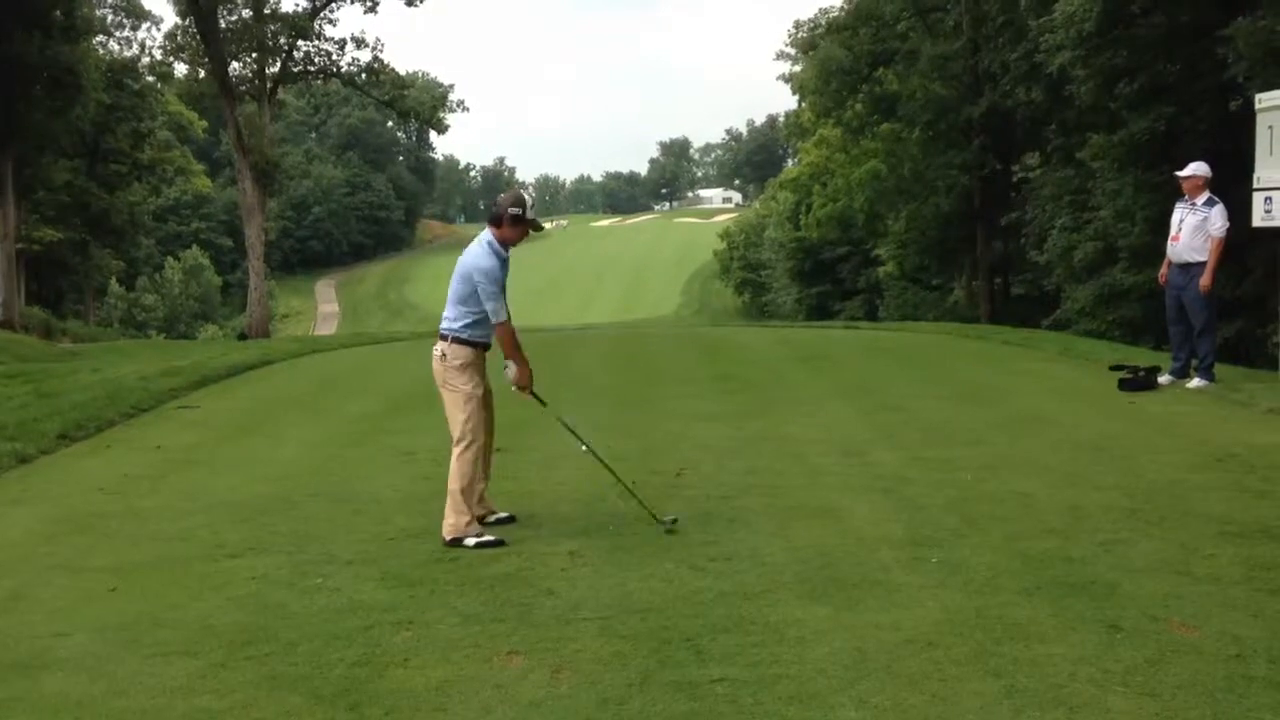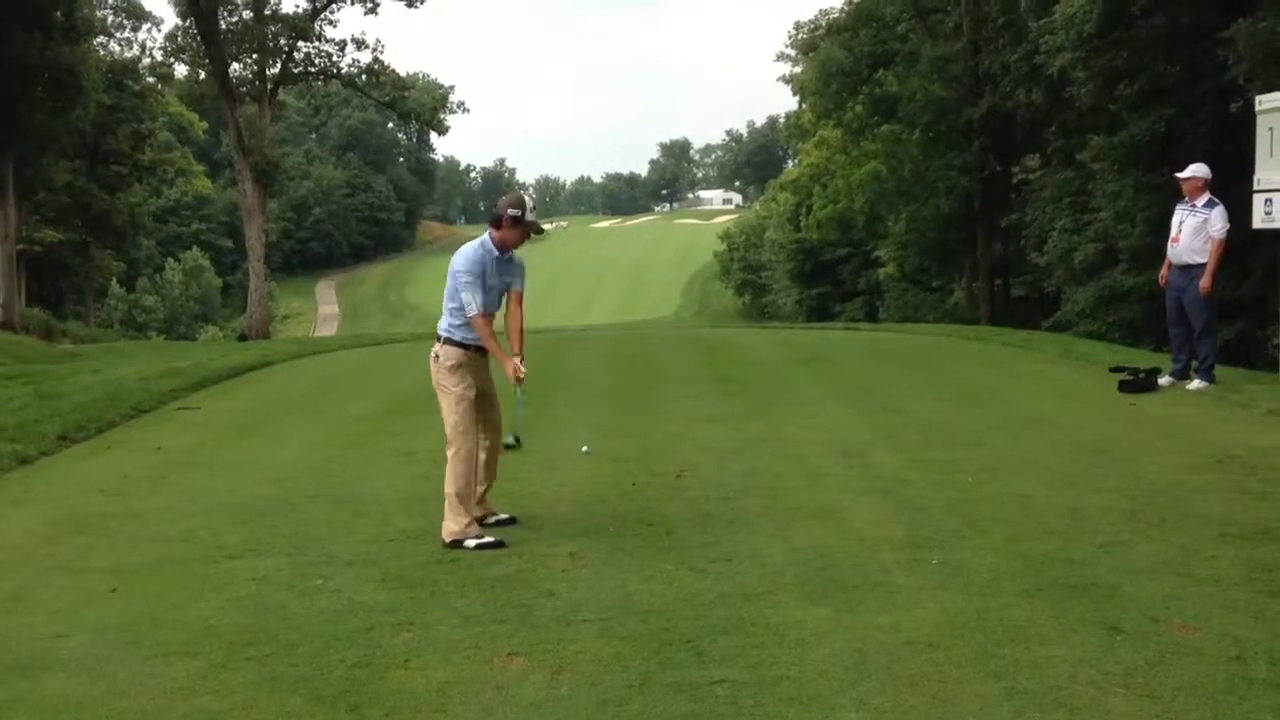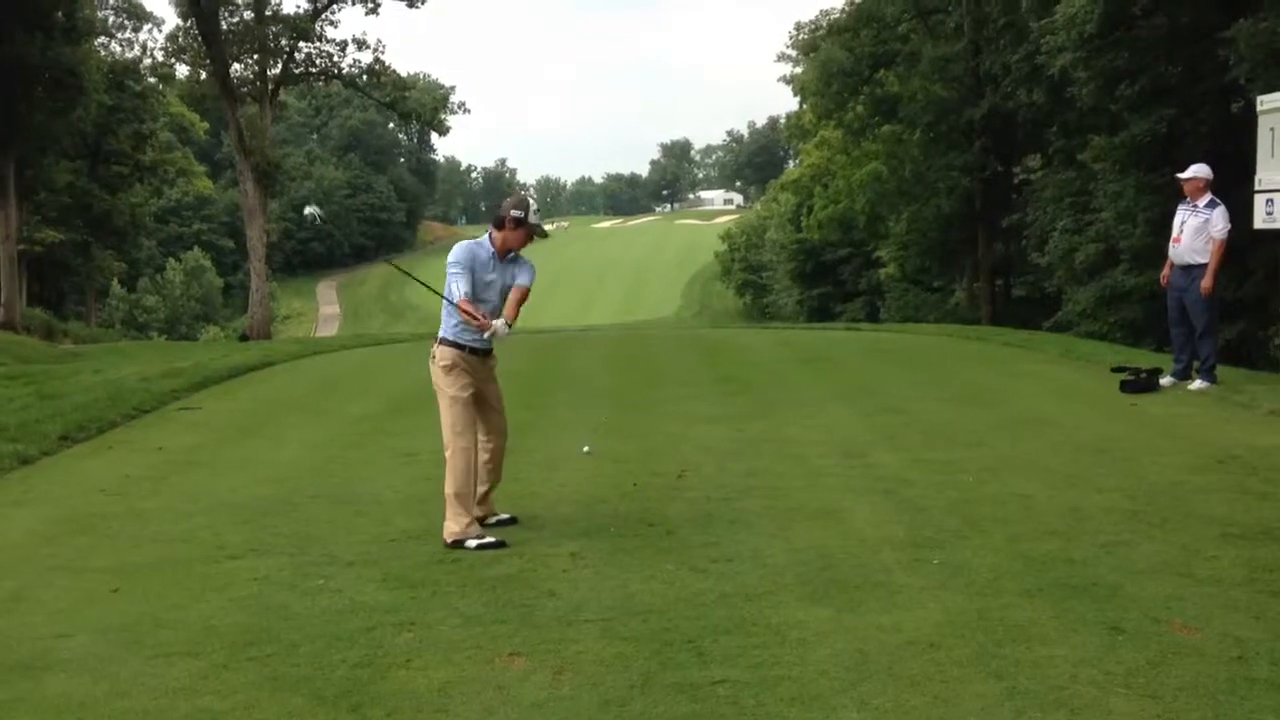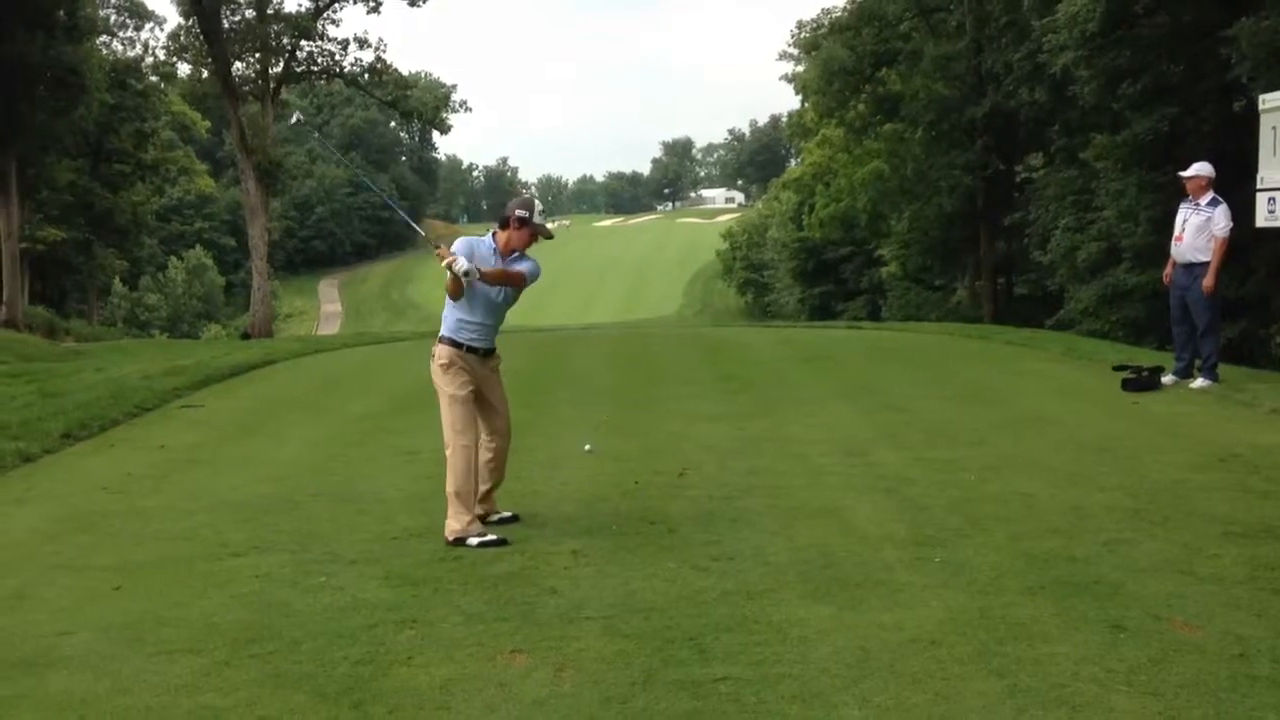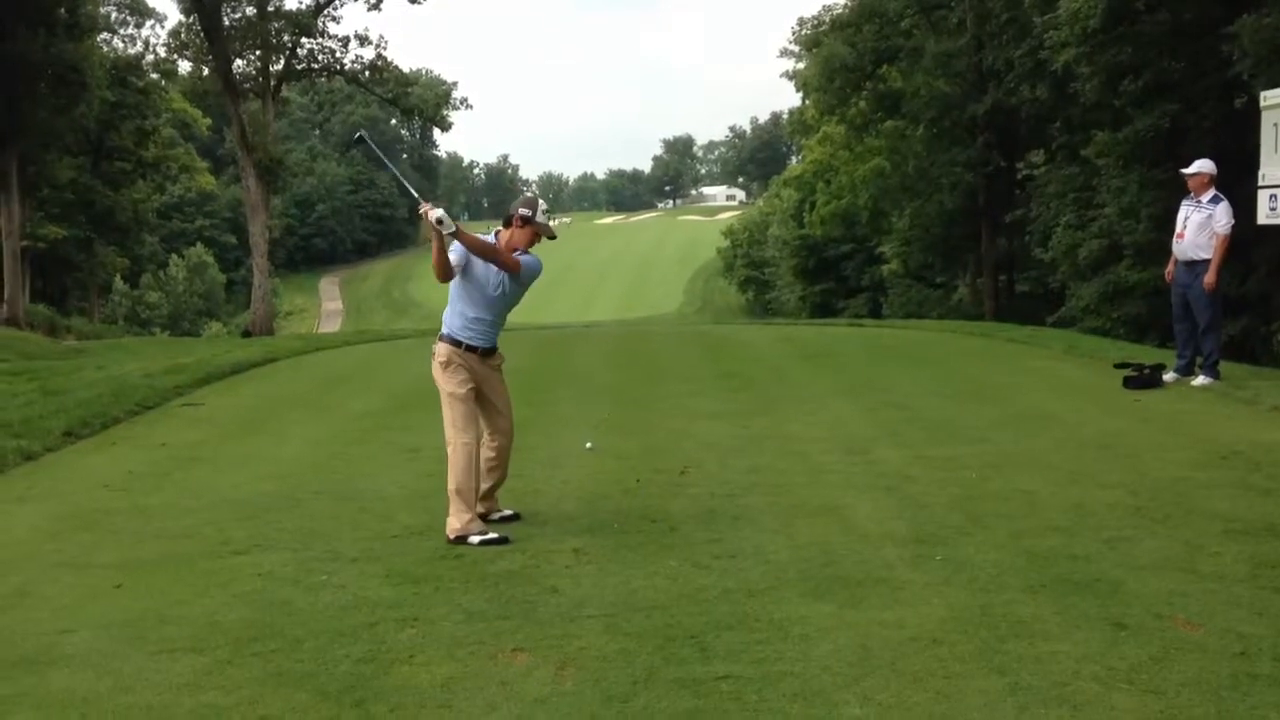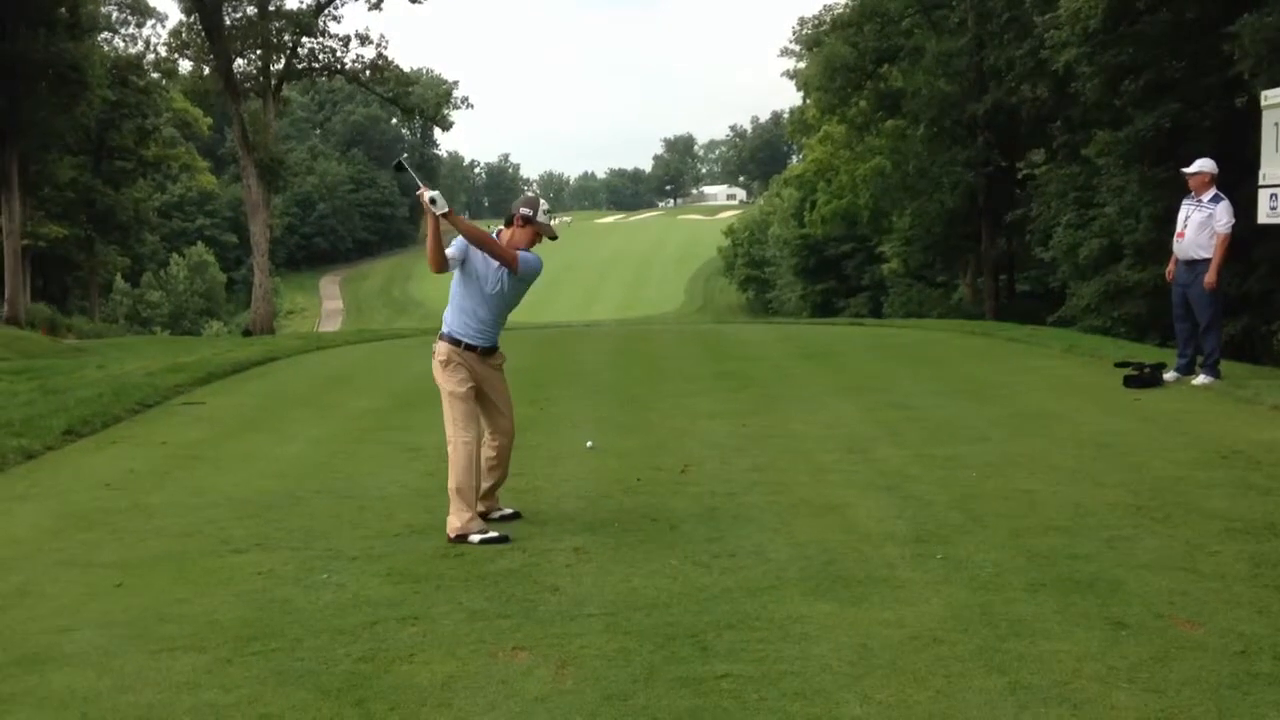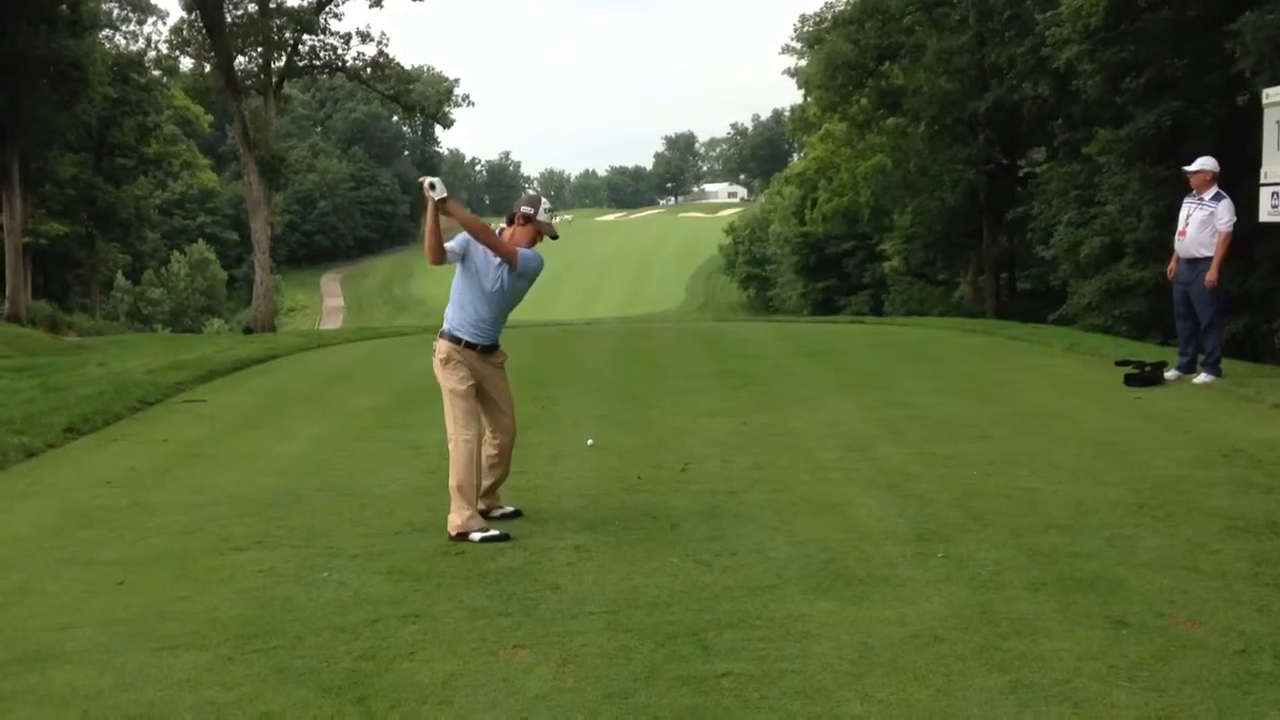
dt=0.1s
person 1, frame 1
left shoulder: (497, 255)
right shoulder: (484, 260)
left elbow: (497, 317)
right elbow: (500, 323)
left wrist: (518, 363)
right wrist: (523, 367)
left hip: (472, 354)
right hip: (456, 354)
left knee: (482, 433)
right knee: (468, 438)
left ankle: (477, 507)
right ankle: (458, 526)
person 1, frame 2
left shoulder: (514, 264)
right shoulder: (469, 256)
left elbow: (515, 311)
right elbow: (476, 318)
left wrist: (517, 357)
right wrist: (504, 359)
left hip: (475, 358)
right hip: (452, 356)
left knee: (489, 435)
right knee: (463, 440)
left ankle: (478, 508)
right ankle: (458, 528)
person 1, frame 3
left shoulder: (523, 267)
right shoulder: (465, 251)
left elbow: (516, 297)
right elbow: (461, 302)
left wrist: (504, 322)
right wrist: (482, 320)
left hip: (484, 358)
right hip: (452, 357)
left knee: (494, 434)
right knee: (462, 441)
left ankle: (480, 508)
right ankle: (459, 528)
person 1, frame 4
left shoulder: (528, 266)
right shoulder: (467, 245)
left elbow: (507, 278)
right elbow: (454, 292)
left wrist: (475, 272)
right wrist: (455, 270)
left hip: (487, 358)
right hip: (453, 356)
left knee: (498, 434)
right knee: (462, 440)
left ankle: (483, 506)
right ankle: (461, 526)
person 1, frame 5
left shoulder: (530, 265)
right shoulder: (465, 246)
left elbow: (493, 256)
right elbow: (443, 274)
left wrist: (453, 230)
right wrist: (437, 233)
left hip: (488, 358)
right hip: (453, 355)
left knee: (501, 433)
right knee: (464, 439)
left ankle: (484, 504)
right ankle: (462, 524)
person 1, frame 6
left shoulder: (531, 264)
right shoulder: (466, 242)
left elbow: (490, 248)
right elbow: (438, 265)
left wrist: (447, 215)
right wrist: (434, 221)
left hip: (489, 357)
right hip: (453, 354)
left knee: (502, 433)
right knee: (465, 437)
left ankle: (485, 503)
right ankle: (462, 523)
person 1, frame 7
left shoulder: (532, 262)
right shoulder: (470, 242)
left elbow: (488, 239)
right elbow: (435, 256)
left wrist: (449, 204)
right wrist: (433, 207)
left hip: (490, 355)
right hip: (454, 352)
left knee: (503, 431)
right knee: (465, 435)
left ankle: (486, 501)
right ankle: (463, 521)
person 2, frame 1
left shoulder: (1214, 207)
right shoulder: (1180, 204)
left elbow: (1217, 242)
left wrist: (1208, 274)
right wrist: (1165, 265)
left hip: (1196, 271)
right hip: (1175, 270)
left knee: (1201, 324)
right knee: (1176, 322)
left ankle: (1205, 373)
right ankle: (1178, 369)
person 2, frame 2
left shoulder: (1214, 209)
right shoulder: (1180, 206)
left elbow: (1217, 244)
left wrist: (1207, 276)
right wrist: (1165, 267)
left hip: (1196, 273)
right hip: (1176, 271)
left knee: (1201, 325)
right knee: (1176, 323)
left ankle: (1205, 374)
right ankle: (1179, 370)
person 2, frame 3
left shoulder: (1215, 209)
right shoulder: (1182, 206)
left elbow: (1219, 244)
left wrist: (1209, 276)
right wrist: (1167, 267)
left hip: (1198, 273)
right hip: (1177, 272)
left knee: (1203, 325)
right knee: (1177, 323)
left ankle: (1206, 374)
right ankle: (1180, 370)
person 2, frame 4
left shoulder: (1217, 207)
right shoulder: (1185, 205)
left elbow: (1221, 242)
left wrist: (1211, 275)
right wrist: (1170, 266)
left hip: (1200, 271)
right hip: (1180, 270)
left knee: (1205, 324)
right knee: (1180, 322)
left ankle: (1208, 373)
right ankle: (1182, 369)
person 2, frame 5
left shoulder: (1219, 204)
right shoulder: (1186, 201)
left elbow: (1222, 240)
left wrist: (1212, 272)
right wrist: (1172, 263)
left hip: (1202, 268)
right hip: (1182, 268)
left knee: (1207, 321)
right knee: (1181, 319)
left ankle: (1210, 370)
right ankle: (1184, 366)
person 2, frame 6
left shoulder: (1219, 204)
right shoulder: (1187, 201)
left elbow: (1222, 239)
left wrist: (1212, 271)
right wrist: (1172, 262)
left hip: (1202, 268)
right hip: (1182, 267)
left knee: (1207, 320)
right knee: (1182, 318)
left ankle: (1210, 369)
right ankle: (1184, 365)
person 2, frame 7
left shoulder: (1221, 202)
right shoulder: (1188, 199)
left elbow: (1224, 237)
left wrist: (1214, 269)
right wrist: (1174, 261)
left hip: (1203, 266)
right hip: (1184, 265)
left knee: (1208, 319)
right knee: (1183, 317)
left ankle: (1211, 368)
right ankle: (1185, 364)
